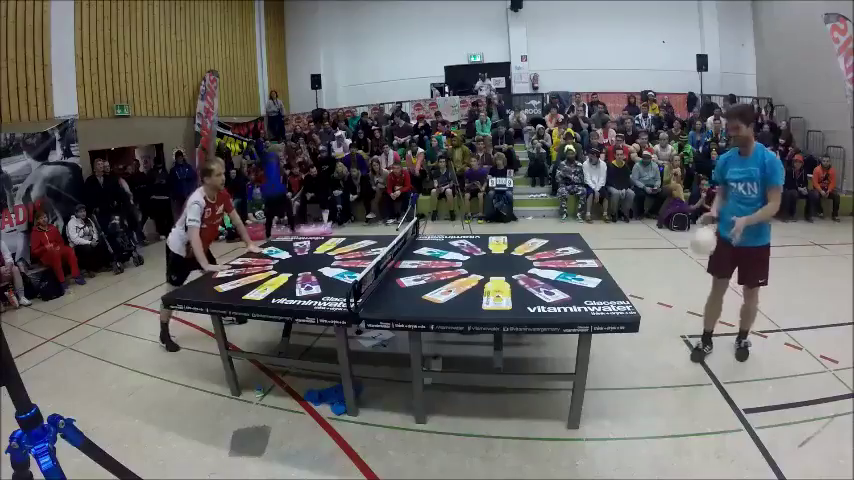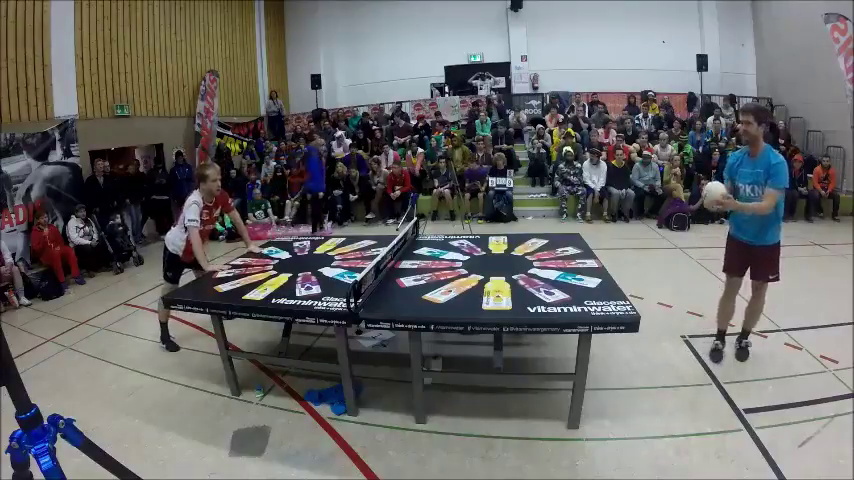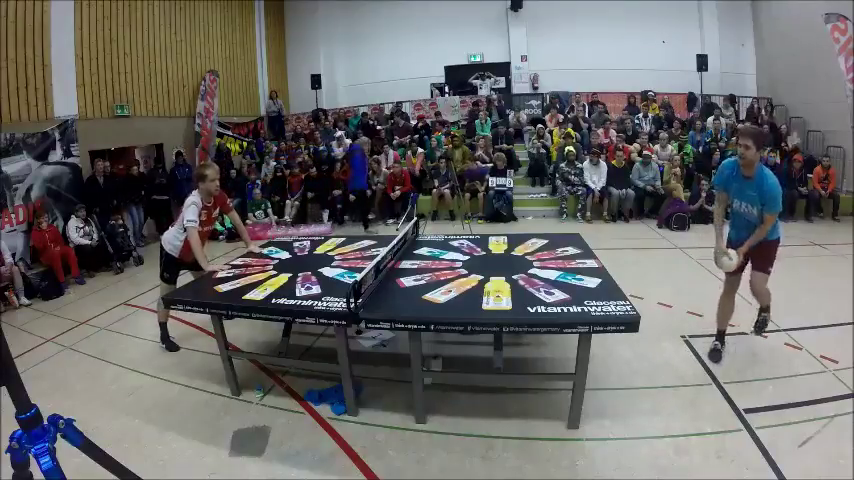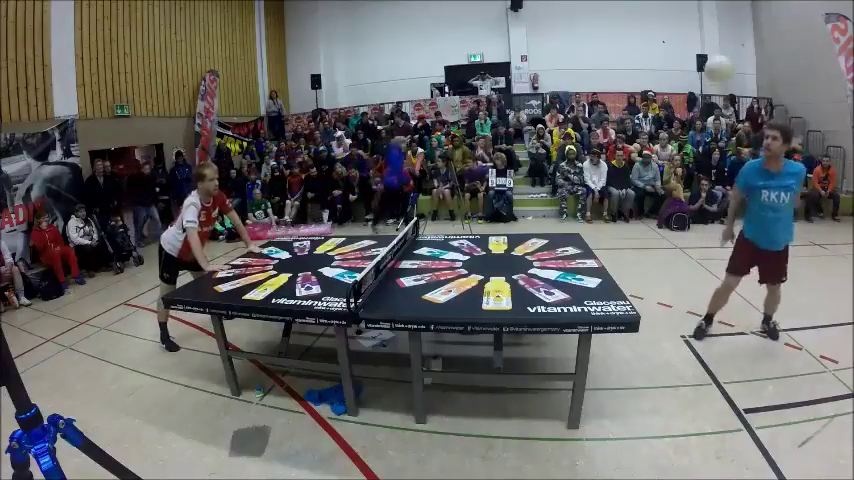
dt=0.5s
person 1, frame 1
left shoulder: (769, 161)
right shoulder: (725, 159)
left elbow: (774, 206)
left wrist: (745, 221)
right wrist: (713, 212)
left hip: (756, 242)
right hip: (724, 237)
left knee: (750, 294)
right knee: (717, 289)
left ankle: (742, 338)
right ankle: (706, 339)
person 1, frame 2
left shoulder: (776, 163)
right shoulder: (734, 158)
left elbow: (767, 206)
right elbow: (728, 192)
left wrist: (736, 206)
right wrist: (721, 200)
left hip: (766, 240)
right hip: (737, 236)
left knee: (758, 291)
right knee: (730, 289)
left ankle: (743, 338)
right ankle: (719, 339)
person 1, frame 3
left shoulder: (769, 184)
right shoulder: (727, 168)
left elbow: (766, 226)
right elbow: (720, 204)
left wrist: (742, 251)
right wrist: (719, 240)
left hip: (765, 239)
right hip: (738, 234)
left knee: (757, 284)
right knee: (730, 286)
left ankle: (764, 310)
right ankle: (719, 339)
person 1, frame 4
left shoulder: (798, 171)
right shoulder: (751, 169)
right elbow: (736, 198)
right wrist: (728, 226)
left hip: (778, 243)
right hip: (750, 238)
left knee: (774, 288)
right knee: (728, 284)
left ankle: (767, 320)
right ankle: (707, 320)
person 2, frame 1
left shoulder: (222, 194)
right shoulder: (197, 202)
left elbow: (235, 218)
right elbow: (193, 235)
left wrist: (249, 244)
right wrist: (205, 266)
left hip: (201, 247)
right hip: (180, 248)
right knee: (173, 292)
right ankle: (164, 334)
person 2, frame 2
left shoulder: (221, 196)
right shoulder: (194, 203)
left elbow: (236, 219)
right elbow: (194, 234)
left wrist: (249, 244)
right wrist: (206, 265)
left hip: (195, 248)
right hip: (176, 248)
right knee: (170, 290)
right ankle: (164, 335)
person 2, frame 3
left shoulder: (219, 197)
right shoulder: (193, 203)
left elbow: (235, 219)
right elbow: (193, 235)
left wrist: (249, 244)
right wrist: (206, 265)
left hip: (192, 250)
right hip: (173, 249)
right knee: (168, 292)
right ankle: (164, 335)
person 2, frame 4
left shoulder: (218, 197)
right shoulder: (192, 204)
left elbow: (235, 219)
right elbow: (192, 237)
left wrist: (249, 244)
right wrist: (207, 265)
left hip: (191, 251)
right hip: (172, 250)
right knee: (167, 293)
right ankle: (164, 335)
